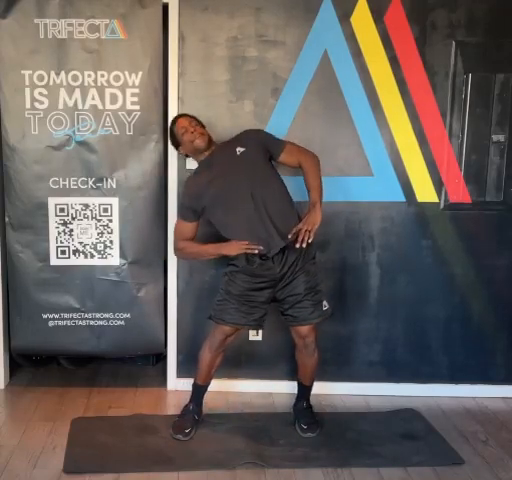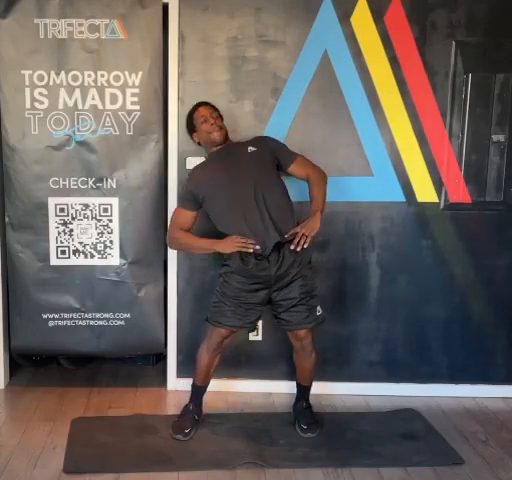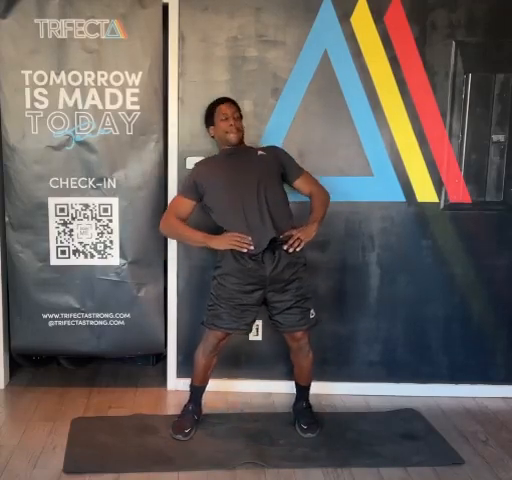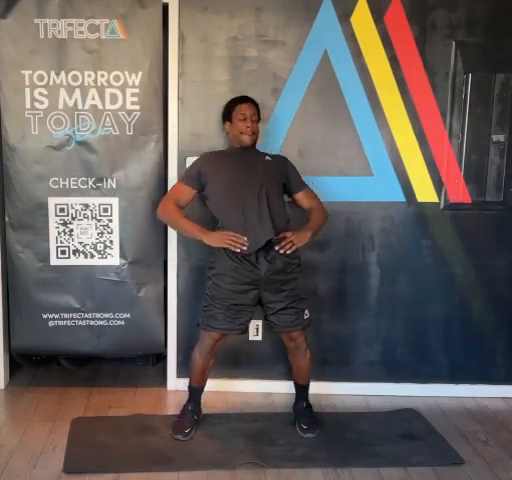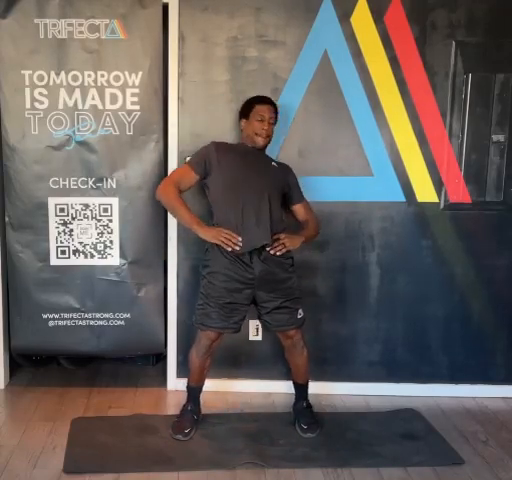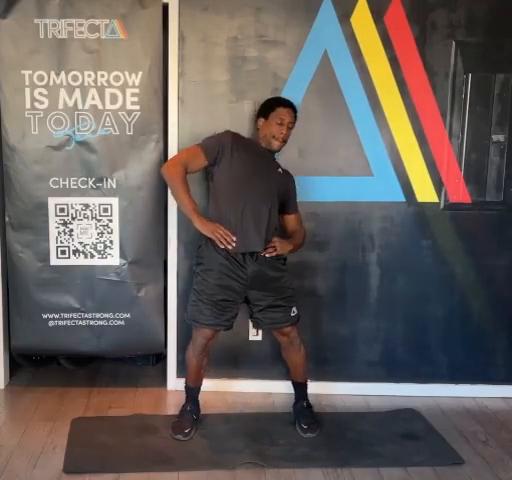
dt=0.2s
person 1, frame 1
left shoulder: (249, 141)
right shoulder: (193, 189)
left elbow: (307, 159)
right elbow: (182, 246)
left wrist: (315, 209)
right wrist: (224, 247)
left hip: (294, 257)
right hip: (248, 268)
left knee: (306, 337)
right knee: (219, 336)
left ankle: (303, 404)
right ankle: (194, 406)
person 1, frame 2
left shoulder: (262, 146)
right shoulder: (198, 178)
left elbow: (314, 173)
right elbow: (175, 235)
left wrist: (315, 217)
right wrist: (220, 244)
left hip: (290, 259)
right hip: (243, 267)
left knee: (302, 338)
right knee: (217, 336)
left ankle: (302, 404)
right ankle: (194, 406)
person 1, frame 3
left shoulder: (272, 155)
right shoulder: (203, 171)
left elbow: (318, 192)
right elbow: (169, 223)
left wrist: (312, 226)
right wrist: (213, 240)
left hip: (285, 260)
right hip: (238, 265)
left knee: (299, 339)
right knee: (213, 338)
left ankle: (302, 404)
right ankle: (193, 407)
person 1, frame 4
left shoulder: (278, 164)
right shoulder: (208, 163)
left elbow: (316, 207)
right elbow: (167, 208)
left wrist: (306, 232)
right wrist: (207, 235)
left hip: (280, 262)
right hip: (232, 263)
left knee: (296, 338)
right knee: (210, 339)
left ankle: (302, 404)
right ankle: (192, 407)
person 1, frame 5
left shoulder: (282, 171)
right shoulder: (215, 153)
left elbow: (311, 221)
right elbow: (166, 189)
left wrist: (299, 238)
right wrist: (202, 228)
left hip: (274, 263)
right hip: (227, 261)
left knee: (293, 337)
right knee: (207, 338)
left ankle: (302, 404)
right ankle: (191, 407)
person 1, frame 6
left shoulder: (284, 177)
right shoulder: (227, 144)
left elbow: (298, 231)
right elbow: (172, 167)
left wrist: (290, 243)
right wrist: (199, 221)
left hip: (267, 264)
right hip: (222, 259)
left knee: (289, 335)
right knee: (202, 336)
left ankle: (302, 404)
right ankle: (191, 407)
